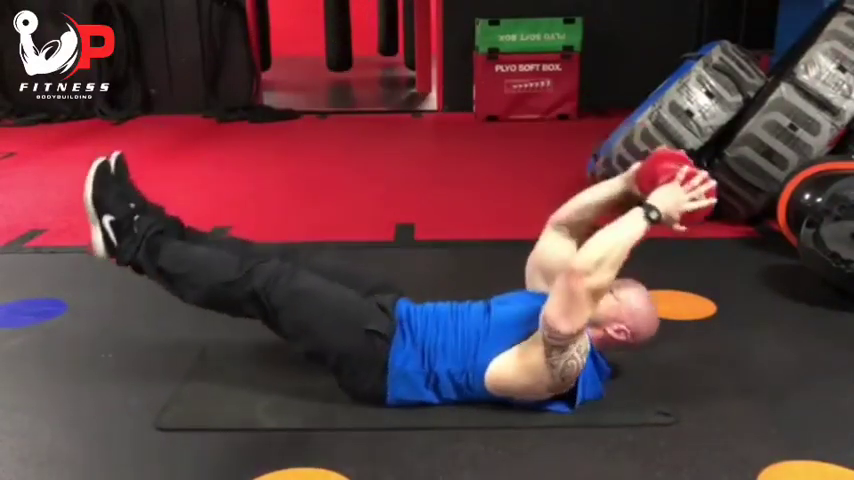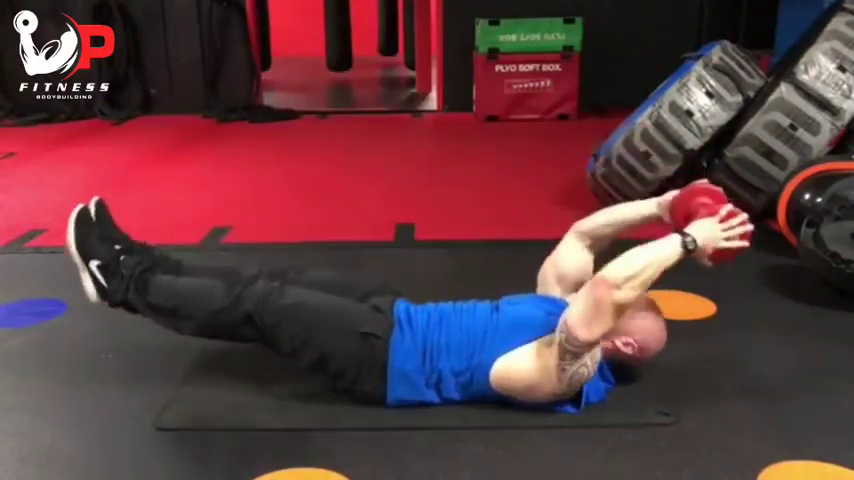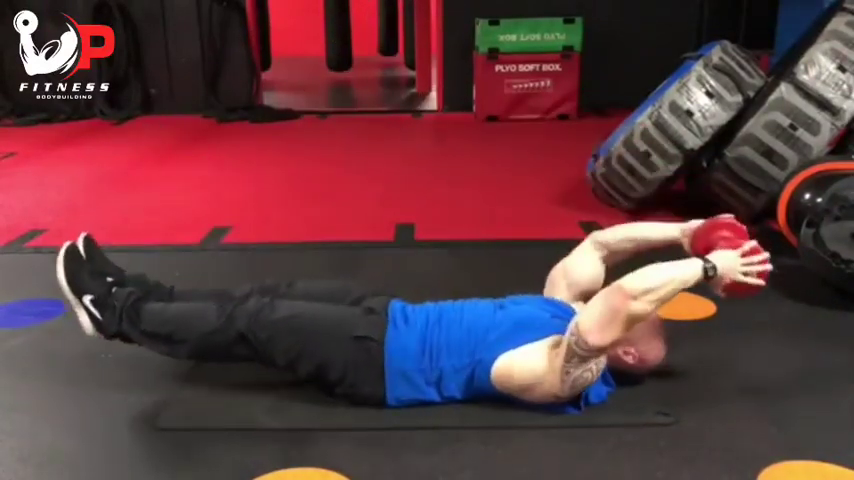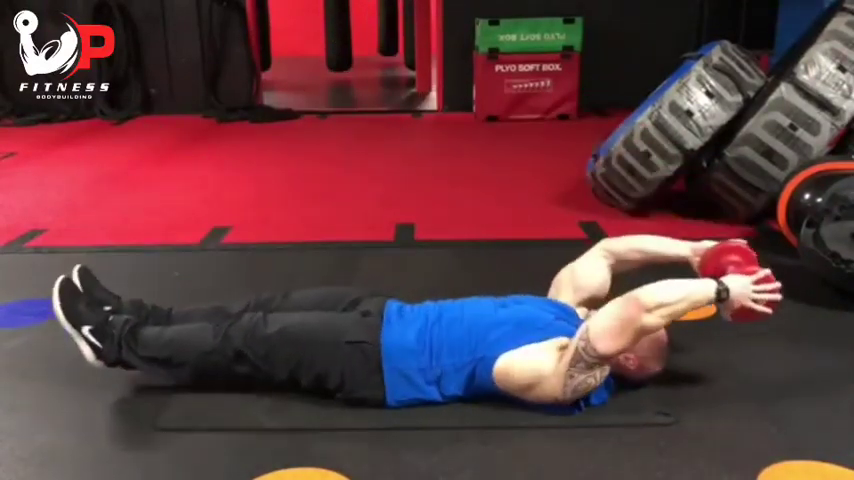
dt=0.3s
person 1, frame 1
left shoulder: (566, 364)
right shoulder: (557, 309)
left elbow: (583, 272)
right elbow: (562, 227)
left wrist: (650, 214)
right wrist: (628, 184)
left hip: (388, 359)
right hip: (399, 317)
left knee: (269, 287)
right knee: (285, 264)
left ankle: (136, 243)
right ankle: (150, 232)
person 1, frame 2
left shoulder: (570, 372)
right shoulder: (561, 305)
left elbow: (609, 286)
right elbow: (583, 235)
left wrist: (685, 240)
right wrist: (663, 209)
left hip: (388, 361)
right hip: (399, 317)
left knee: (263, 308)
right knee: (278, 285)
left ankle: (125, 282)
right ankle: (135, 267)
person 1, frame 3
left shoulder: (569, 375)
right shoulder: (567, 310)
left elbow: (624, 295)
right elbow: (600, 244)
left wrist: (705, 266)
right wrist: (686, 234)
left hip: (385, 362)
right hip: (392, 319)
left knee: (257, 326)
right knee: (270, 298)
left ankle: (121, 315)
right ankle: (132, 299)
person 1, frame 4
left shoulder: (572, 376)
right shoulder: (568, 310)
left elbow: (637, 305)
right elbow: (611, 250)
left wrist: (718, 290)
right wrist: (698, 253)
left hip: (384, 364)
right hip: (390, 318)
left knee: (252, 343)
right knee: (265, 314)
left ankle: (121, 342)
right ankle: (130, 324)
